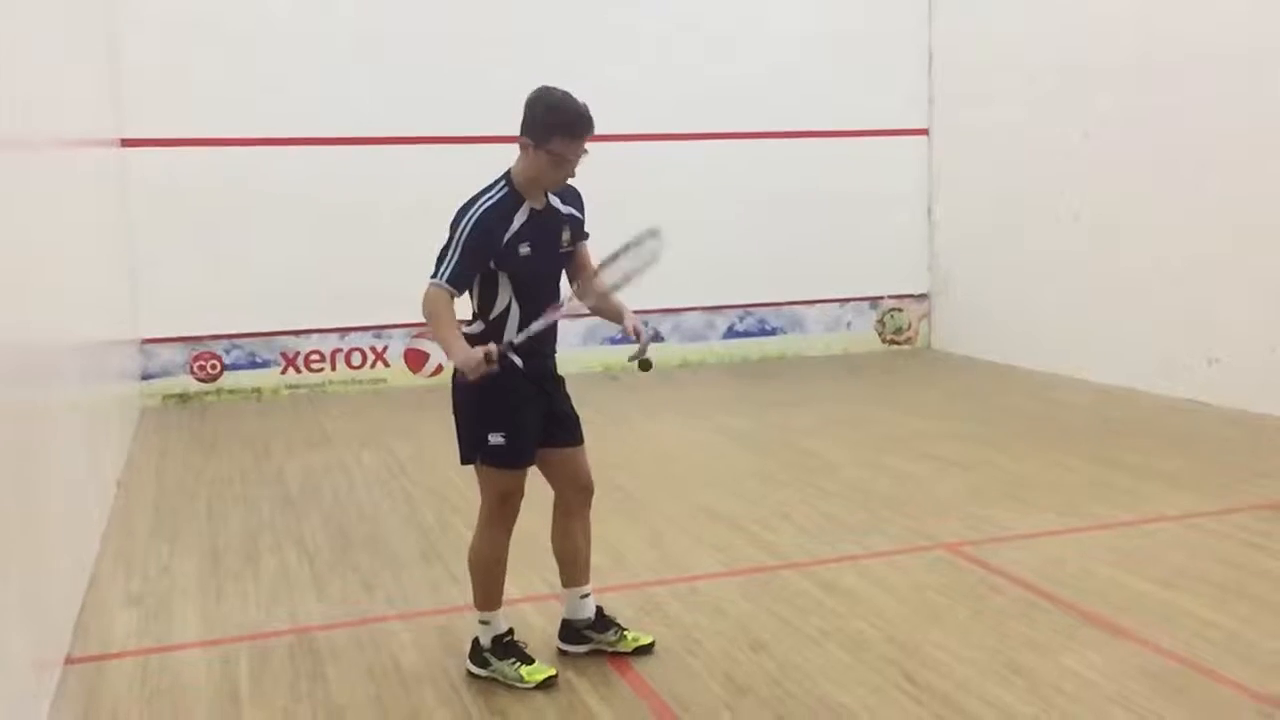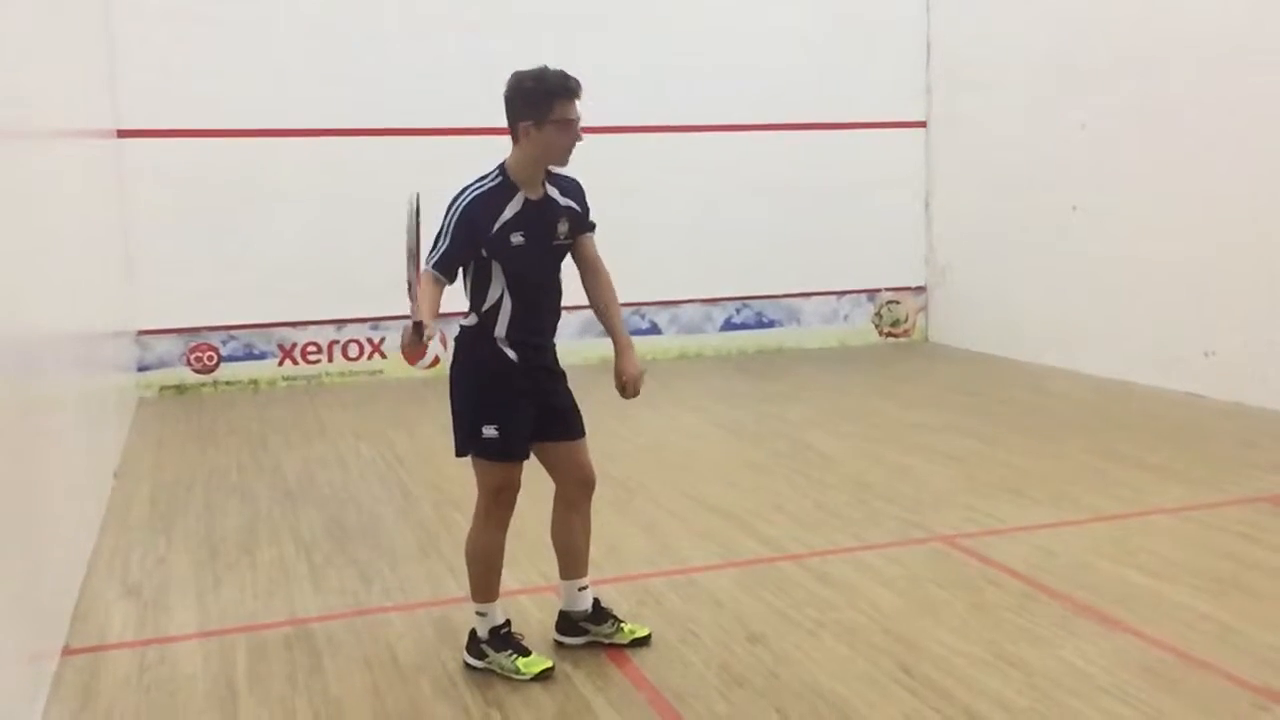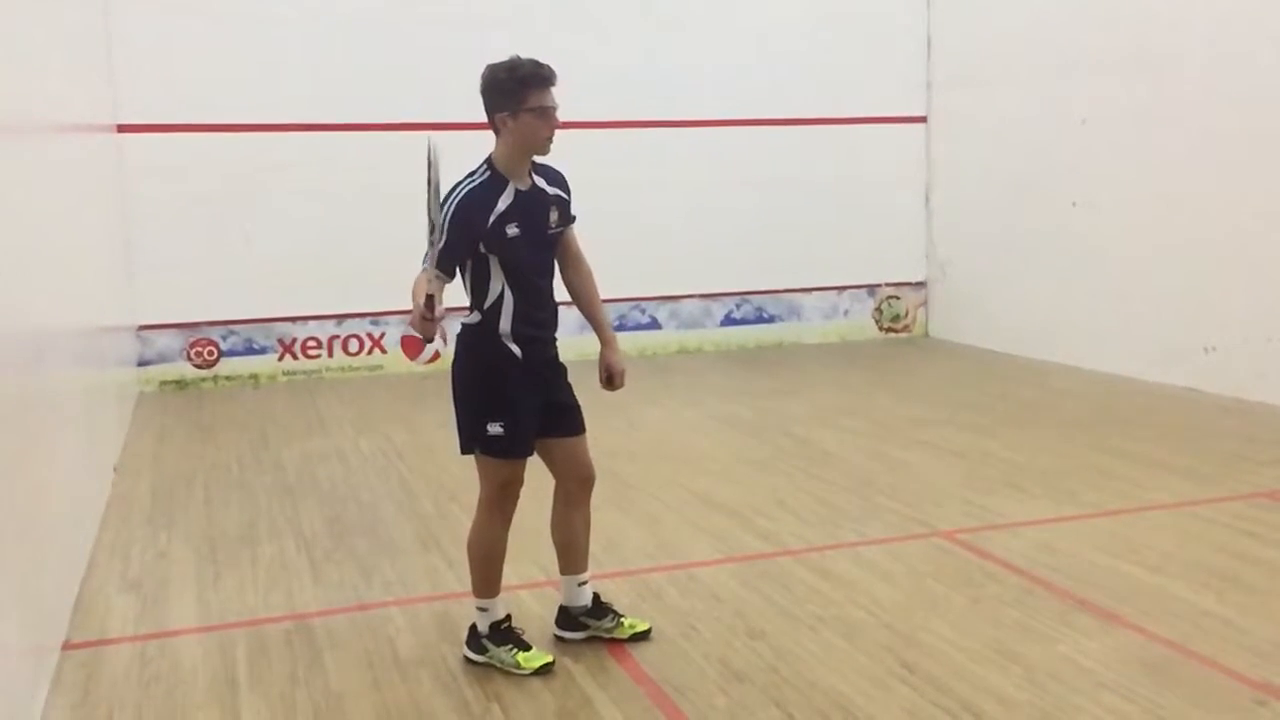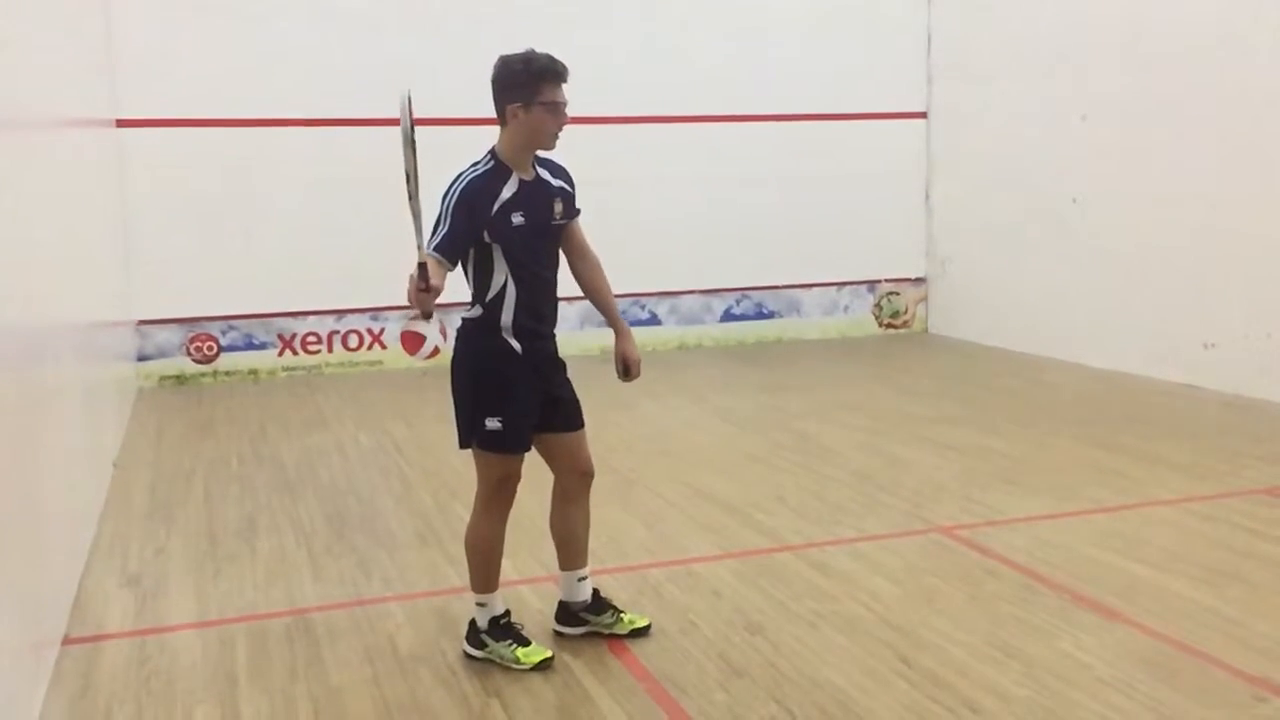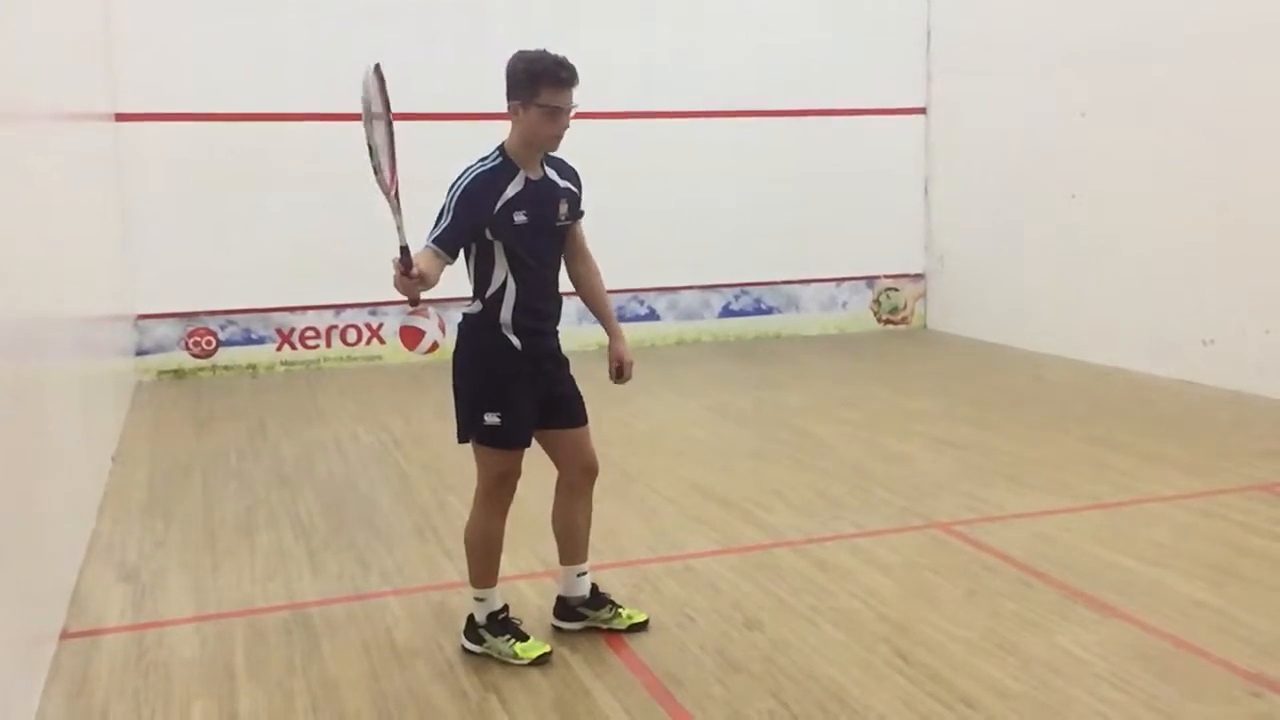
dt=1s
person 1, frame 1
left shoulder: (568, 203)
right shoulder: (483, 215)
left elbow: (584, 276)
right elbow: (436, 296)
left wrist: (622, 312)
right wrist: (460, 351)
left hip: (541, 370)
right hip: (493, 379)
left knee: (577, 487)
right knee: (502, 505)
left ankle: (581, 618)
right ankle: (490, 643)
person 1, frame 2
left shoulder: (569, 195)
right shoulder: (477, 205)
left elbow: (593, 271)
right elbow: (433, 277)
left wrist: (623, 347)
right wrist: (423, 320)
left hip: (542, 363)
right hip: (489, 369)
left knee: (578, 480)
right knee: (498, 498)
left ankle: (578, 610)
right ankle: (488, 634)
person 1, frame 3
left shoulder: (553, 184)
right shoulder: (470, 199)
left elbow: (572, 263)
right elbow: (434, 272)
left wrist: (607, 339)
right wrist: (426, 304)
left hip: (542, 358)
right hip: (492, 366)
left knee: (578, 476)
right knee: (501, 495)
left ankle: (579, 605)
right ankle: (488, 630)
person 1, frame 4
left shoulder: (556, 179)
right shoulder: (473, 189)
left elbow: (580, 256)
right elbow: (437, 260)
left wrist: (620, 329)
right wrist: (427, 286)
left hip: (542, 353)
right hip: (492, 360)
left knee: (577, 471)
right knee: (497, 489)
left ankle: (577, 601)
right ankle: (487, 625)
person 1, frame 5
left shoulder: (565, 179)
right shoulder: (478, 184)
left elbow: (579, 259)
right elbow: (437, 253)
left wrist: (614, 333)
right wrist: (417, 275)
left hip: (545, 350)
right hip: (493, 355)
left knee: (581, 467)
right knee: (498, 485)
left ankle: (577, 597)
right ankle: (485, 620)
